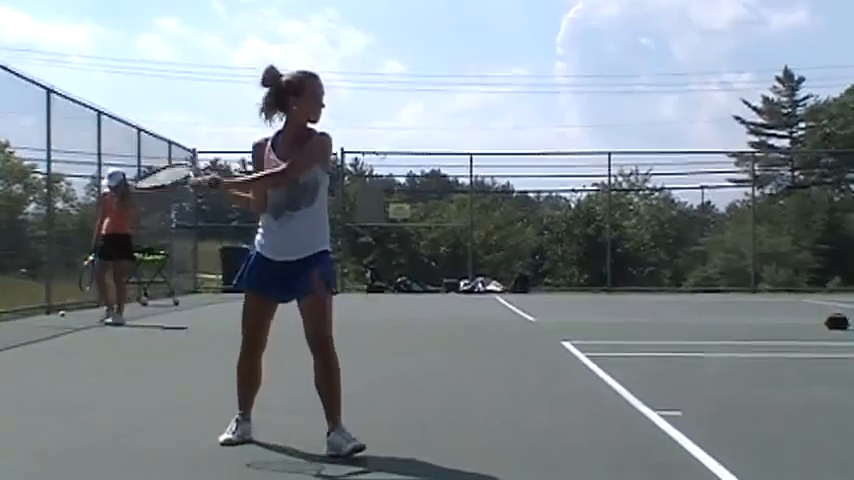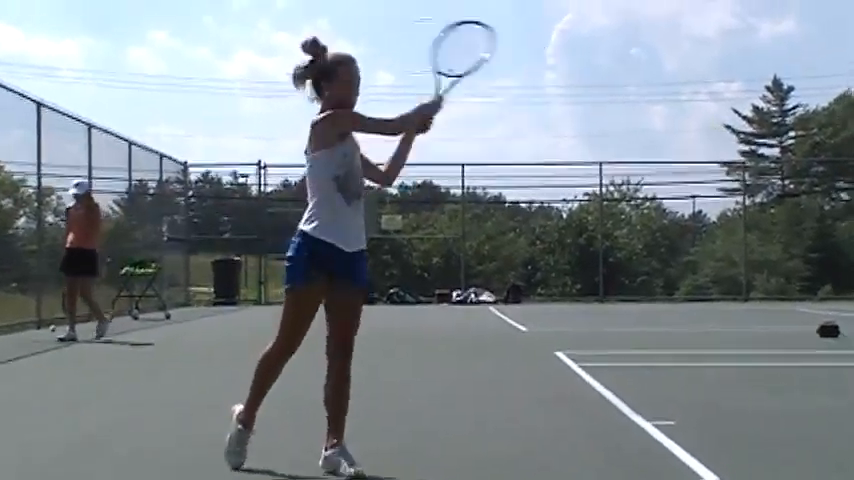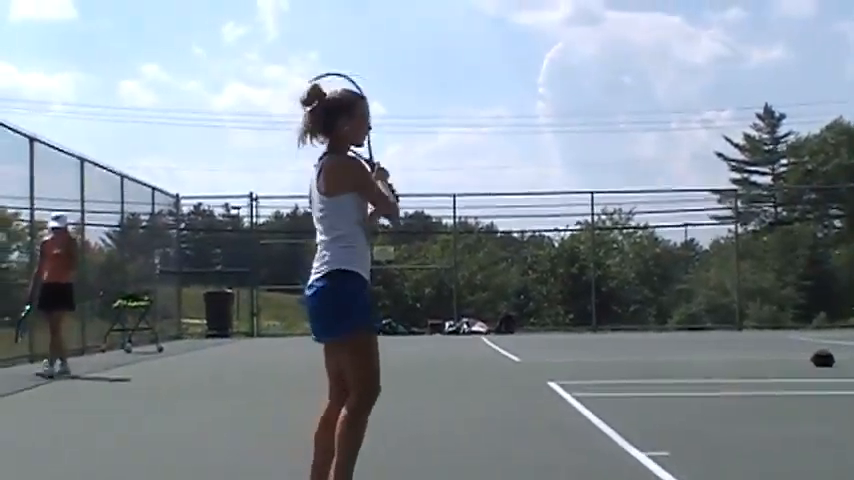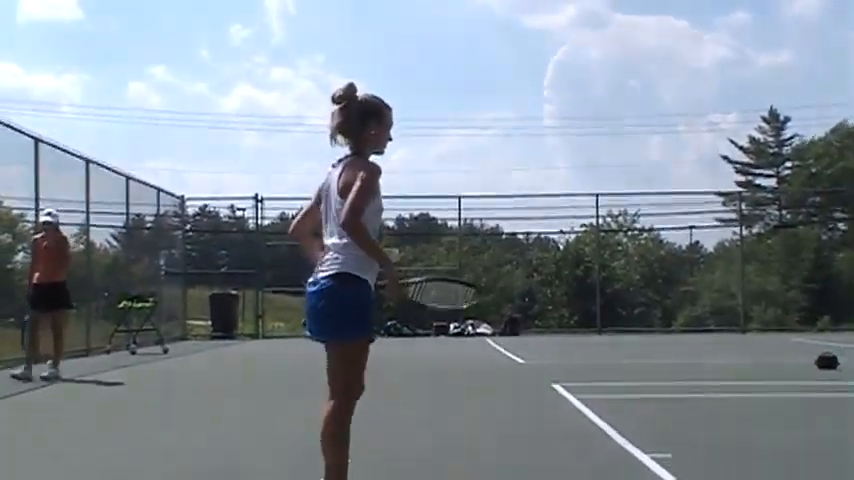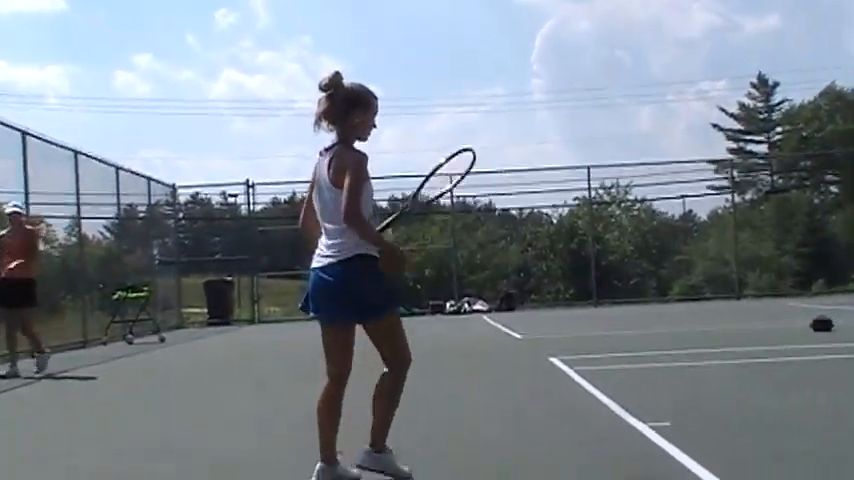
dt=0.5s
person 1, frame 1
left shoulder: (320, 143)
right shoulder: (265, 147)
left elbow: (284, 175)
right elbow: (260, 200)
left wrist: (227, 184)
right wrist: (227, 187)
left hip: (311, 256)
right hip: (268, 255)
left knee: (321, 340)
right knee: (252, 344)
left ankle: (335, 429)
right ankle: (243, 418)
person 1, frame 2
left shoulder: (349, 134)
right shoulder: (328, 122)
left elbow: (384, 178)
right elbow: (391, 126)
left wrist: (413, 131)
right wrist: (422, 112)
left hip: (351, 252)
right hip: (316, 245)
left knee: (342, 352)
right knee: (288, 342)
right ankle: (245, 419)
person 1, frame 3
left shoulder: (324, 170)
right shoulder: (349, 166)
right elbow: (388, 210)
right wrist: (381, 193)
left hip: (328, 285)
right hip: (341, 285)
left knee: (342, 396)
right knee: (364, 393)
person 1, frame 4
left shoulder: (335, 173)
right shoulder: (366, 170)
left elbow: (299, 230)
right elbow: (351, 222)
right wrist: (387, 265)
left hip: (326, 285)
right hip: (346, 288)
left knee: (347, 392)
right knee: (343, 396)
person 1, frame 5
left shoulder: (322, 161)
right shoulder: (353, 159)
left elbow: (307, 223)
right elbow: (351, 215)
right wrist: (387, 247)
left hip: (323, 272)
right hip: (355, 269)
left knee: (337, 373)
right knee: (398, 361)
person 2, frame 1
left shoulder: (127, 197)
right shoulder: (105, 195)
left elbow: (120, 208)
right elbow: (101, 218)
left wrist: (116, 193)
right wrist: (95, 239)
left hip: (121, 238)
right hip: (105, 238)
left knee: (118, 279)
right knee: (98, 275)
left ankle: (119, 314)
right ankle: (110, 308)
person 2, frame 2
left shoulder: (92, 209)
right shoulder: (70, 209)
left elbow: (94, 230)
right elbow: (68, 232)
right wrist: (67, 250)
left hip: (86, 252)
right hip: (71, 252)
left knee: (84, 293)
right knee: (69, 293)
left ankle: (102, 320)
right ankle: (71, 330)
person 2, frame 3
left shoulder: (70, 243)
right shoulder: (45, 243)
left elbow: (73, 266)
right elbow: (40, 267)
right wrist: (32, 288)
left hip: (62, 287)
right hip: (47, 287)
left knee: (55, 328)
right knee: (55, 329)
left ankle: (51, 365)
right ankle: (64, 363)
person 2, frame 4
left shoulder: (61, 240)
right shoulder: (36, 240)
left elbow: (65, 264)
right elbow: (33, 264)
right wrist: (29, 286)
left hip: (56, 286)
right hip: (39, 286)
left knee: (57, 330)
right knee: (33, 328)
left ankle: (55, 367)
right ankle: (27, 368)
person 2, frame 5
left shoulder: (30, 233)
left elbow: (33, 256)
left wrist: (19, 263)
left hip: (24, 282)
left knee: (25, 325)
left ankle: (41, 352)
